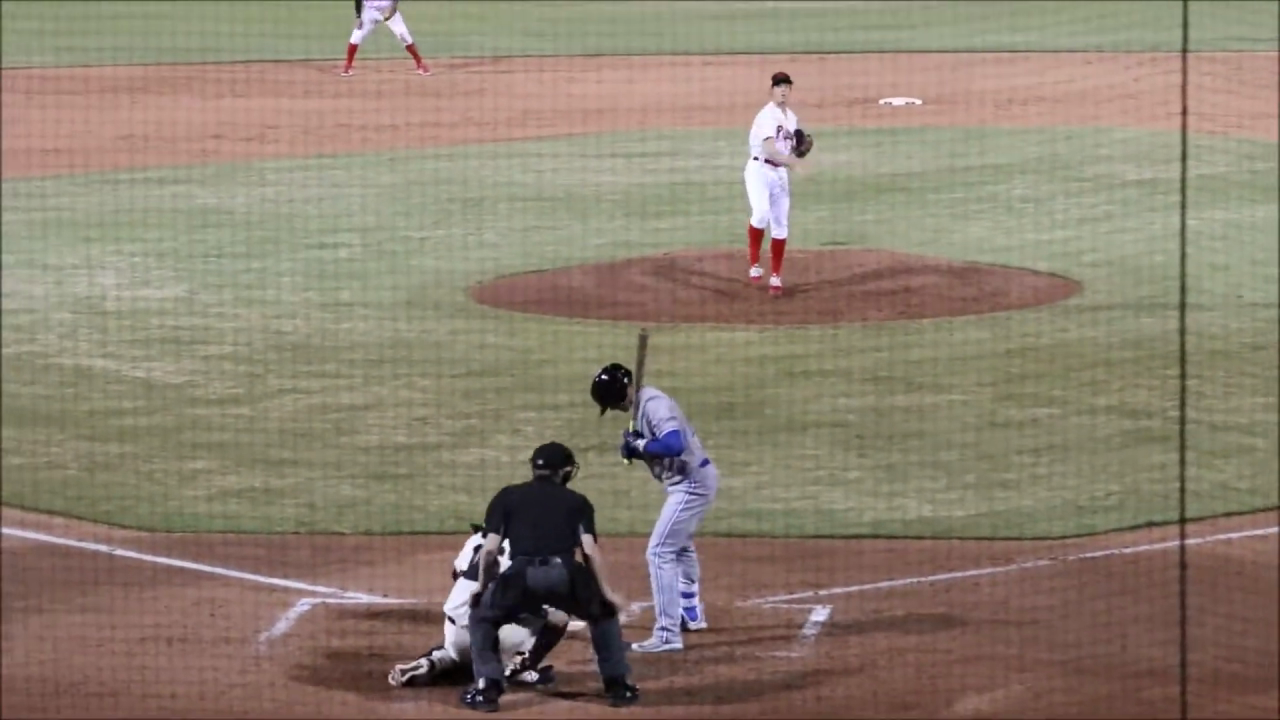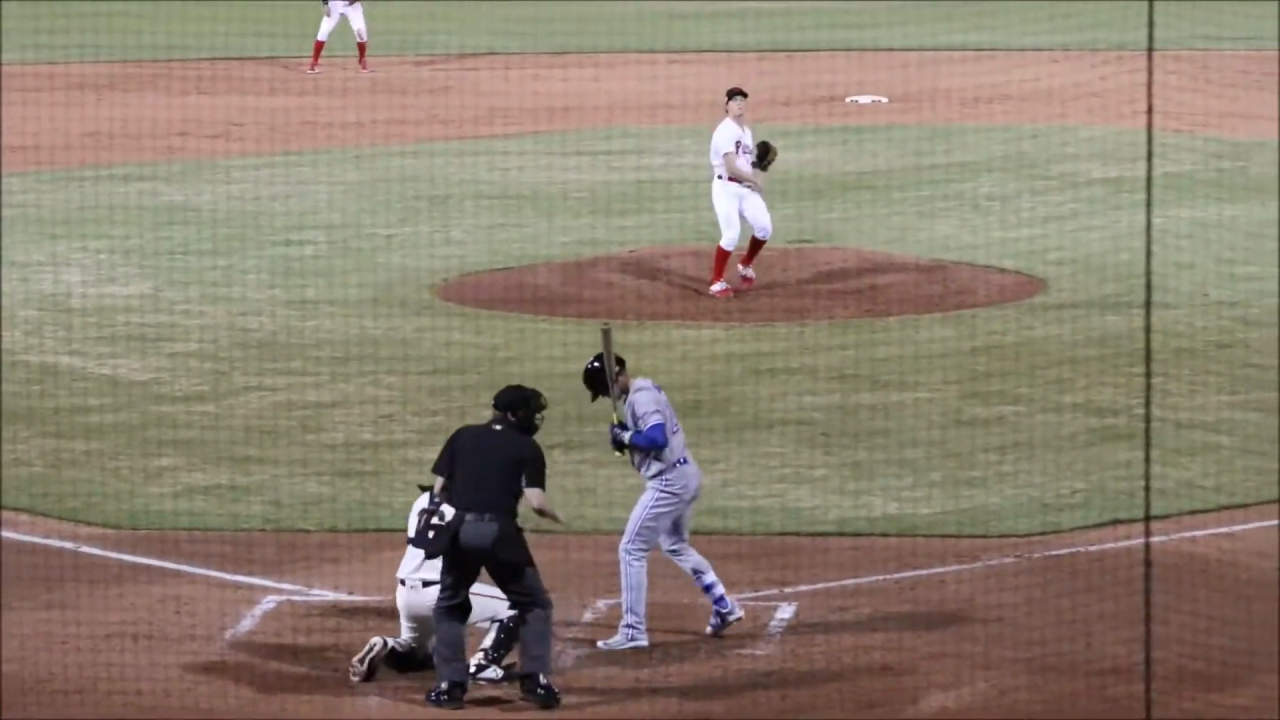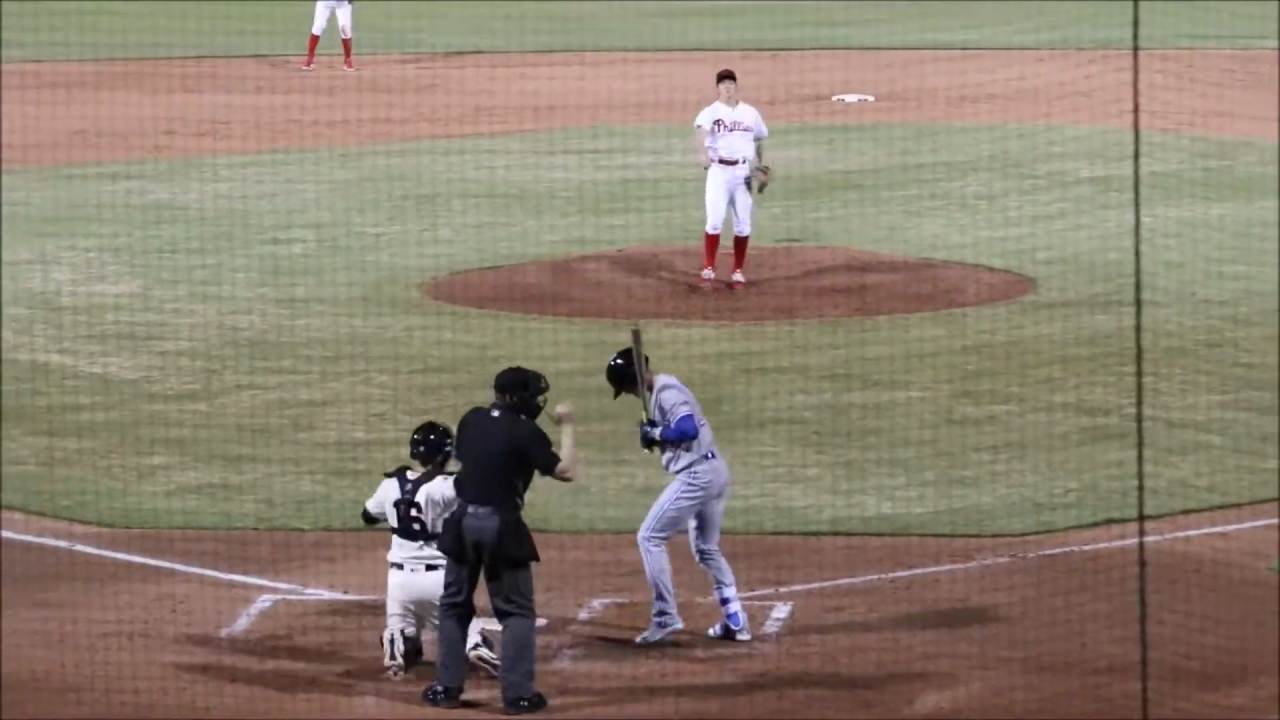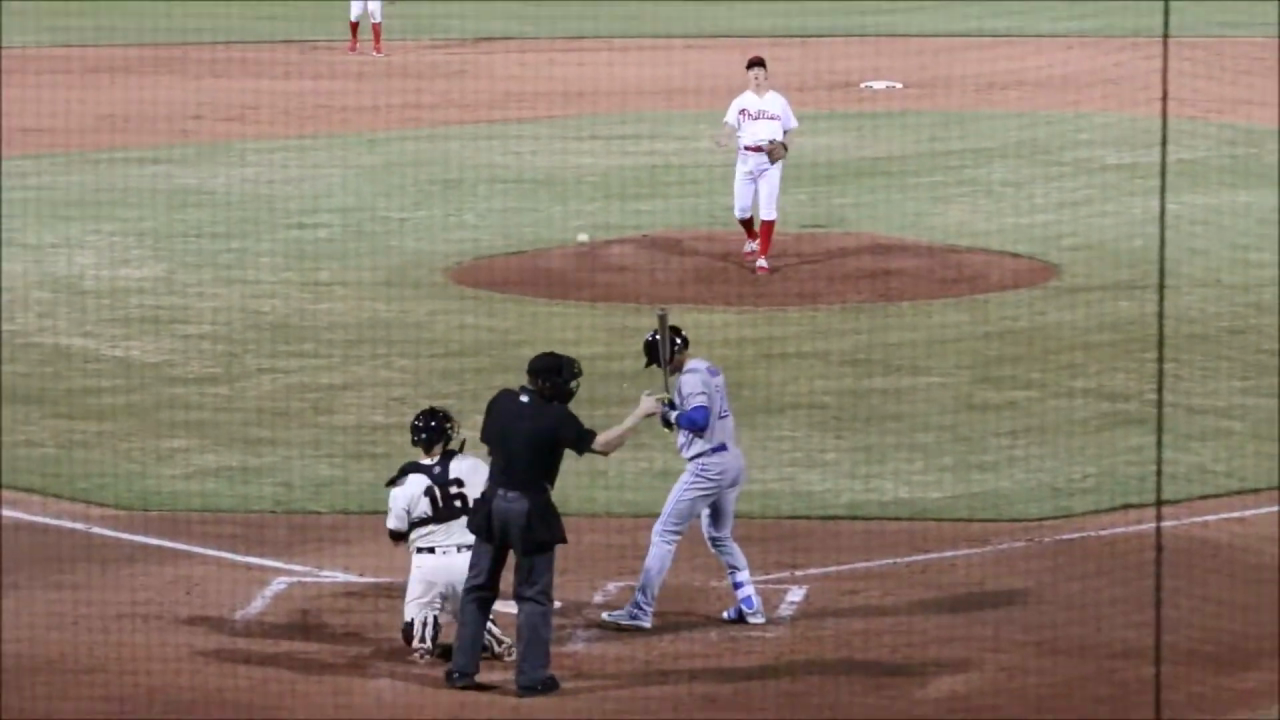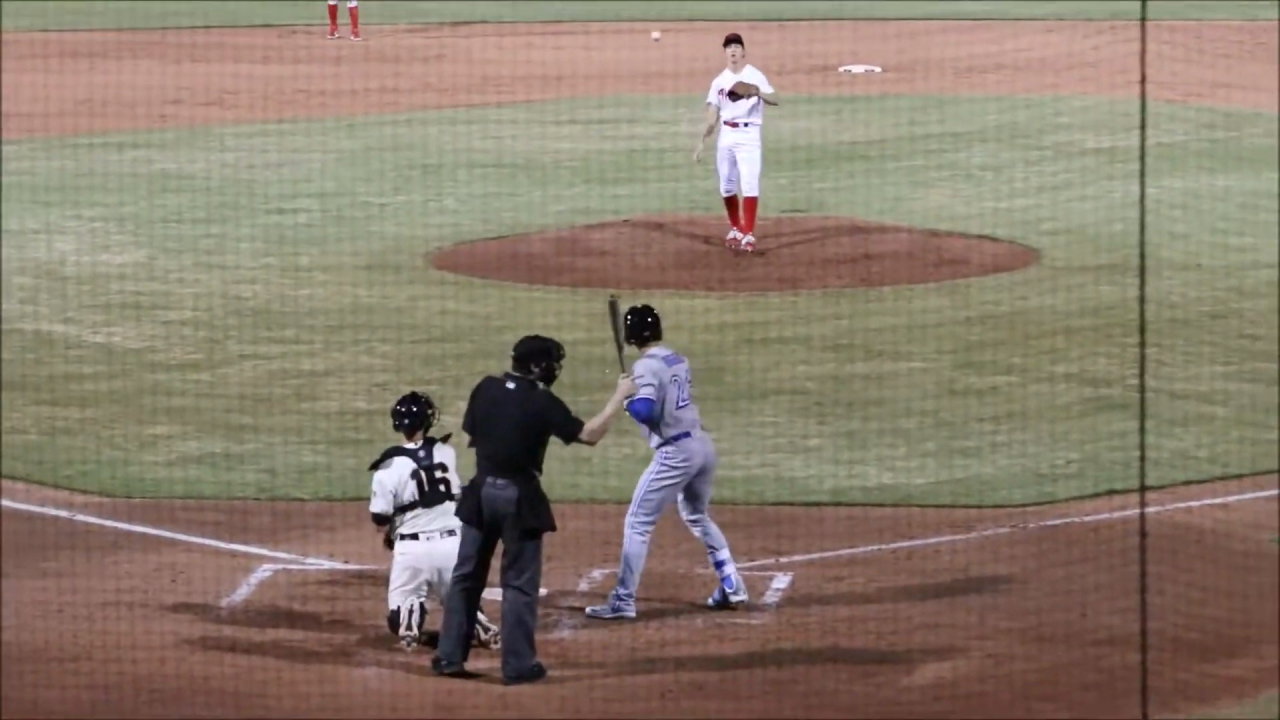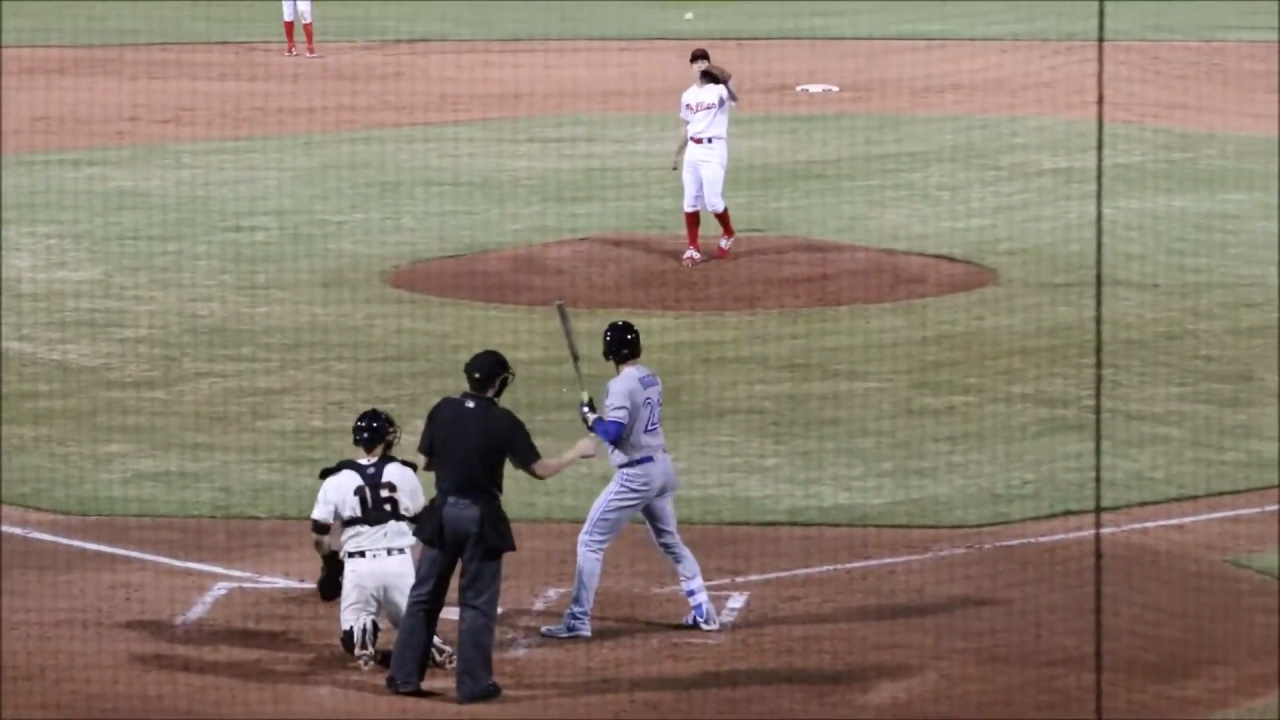
dt=0.3s
person 1, frame 1
left shoulder: (508, 495)
right shoulder: (577, 502)
left elbow: (490, 546)
right elbow: (589, 549)
left wrist: (483, 583)
right wrist: (607, 592)
left hip: (522, 577)
right hip: (565, 575)
left knee: (482, 618)
right knee: (604, 612)
left ankle: (487, 688)
right ankle: (619, 686)
person 1, frame 2
left shoulder: (462, 436)
right shoulder: (527, 448)
left elbow: (439, 487)
right elbow: (535, 502)
right wrist: (553, 515)
left hip: (461, 531)
right hip: (501, 534)
left knee: (449, 608)
right knee: (535, 605)
left ankle: (449, 686)
right ankle: (536, 680)
person 1, frame 3
left shoulder: (471, 419)
right shoulder: (527, 433)
right elbow: (565, 472)
right wrist: (566, 428)
left hip: (464, 521)
right hip: (502, 526)
left knee: (455, 606)
right knee: (517, 611)
left ankle: (447, 686)
right ankle: (518, 693)
person 1, frame 4
left shoulder: (500, 402)
right shoulder: (556, 417)
right elbow: (602, 445)
right wrist: (640, 412)
left hip: (493, 504)
right hip: (531, 510)
left knee: (478, 588)
right knee: (534, 595)
left ankle: (462, 669)
right ankle: (532, 677)
person 1, frame 5
left shoulder: (485, 389)
right shoulder: (543, 402)
left elbow: (472, 439)
right elbow: (589, 435)
right wrist: (619, 396)
left hip: (482, 492)
right hip: (520, 497)
left knee: (467, 576)
right knee: (519, 583)
left ankle: (449, 656)
right ankle: (518, 664)
person 1, frame 6
left shoulder: (443, 410)
right shoulder: (504, 422)
left elbow: (428, 462)
right elbow: (540, 469)
right wrist: (578, 451)
left hip: (443, 512)
right hip: (481, 517)
left knee: (424, 595)
right knee: (478, 602)
left ankle: (404, 675)
right ankle: (473, 684)
person 2, frame 1
left shoulder: (654, 404)
right shoulder: (649, 401)
left elbow: (673, 445)
right elbow: (660, 445)
left wrist: (639, 444)
right wrist: (634, 446)
left hip: (692, 483)
right hip: (700, 478)
left knee: (660, 553)
right knee: (681, 547)
left ankle: (667, 633)
right ankle: (691, 613)
person 2, frame 2
left shoulder: (640, 397)
right shoulder: (645, 390)
left elbow: (657, 439)
left wrist: (624, 436)
right wrist: (624, 436)
left hip: (669, 480)
right hip: (685, 474)
left knee: (632, 549)
right knee: (676, 546)
left ankle: (633, 631)
right ankle: (724, 607)
person 2, frame 3
left shoulder: (667, 391)
right shoulder: (668, 388)
left elbow: (687, 429)
left wrist: (655, 433)
right wrist: (653, 434)
left hip: (697, 475)
right hip: (714, 472)
left knee: (650, 536)
right knee: (707, 551)
left ankle: (666, 615)
right ankle: (735, 622)
person 2, frame 4
left shoulder: (691, 376)
right shoulder: (711, 370)
left elbow: (699, 420)
left wrist: (672, 415)
right wrist: (674, 414)
left hip: (708, 464)
right hip: (731, 461)
left knee: (665, 534)
right knee: (720, 536)
left ankle: (640, 611)
right ankle: (750, 606)
person 2, frame 5
left shoulder: (646, 365)
right shoulder: (678, 359)
left elbow: (644, 412)
left wrist: (626, 400)
right wrist: (637, 399)
left hip: (675, 453)
right hip: (702, 446)
left knee: (637, 522)
right knee: (697, 517)
left ankle: (623, 601)
right ankle: (732, 585)
person 2, frame 6
left shoulder: (622, 384)
right shoulder: (652, 379)
left elbow: (614, 433)
left wrist: (590, 417)
right wrist: (599, 416)
left hip: (635, 475)
right hip: (662, 469)
left knee: (591, 541)
right knee: (670, 542)
left ankle: (578, 620)
right ankle: (703, 612)
person 3, frame 1
left shoulder: (477, 538)
left hip: (455, 627)
left knee: (461, 656)
right knee: (556, 618)
left ankle: (427, 665)
right ankle: (520, 669)
person 3, frame 2
left shoulder: (423, 500)
left hip: (406, 593)
right hip: (439, 592)
left knee: (416, 652)
right knee: (511, 608)
left ankle: (385, 649)
right ankle: (484, 663)
person 3, frame 3
left shoulder: (391, 484)
right shoulder: (445, 486)
left elbow: (368, 515)
left hip: (400, 577)
right hip: (438, 578)
left knee: (405, 647)
right knee: (466, 629)
left ankle: (397, 640)
right ankle: (475, 647)
person 3, frame 4
left shoulder: (404, 482)
right shoulder: (468, 464)
left elbow: (396, 537)
left hip: (426, 563)
right hip: (467, 560)
left knee: (414, 629)
left ankle: (425, 627)
right ankle: (483, 633)
person 3, frame 5
left shoulder: (389, 466)
right shoulder: (445, 452)
left elbow: (380, 522)
left wrist: (393, 535)
left hip: (410, 549)
right hip: (449, 545)
left knee: (398, 619)
left ankle: (412, 613)
person 3, frame 6
left shoulder: (337, 479)
right shoulder: (404, 473)
left elbow: (319, 533)
left hip: (358, 566)
right hip: (398, 563)
left knee: (352, 638)
left ankle: (364, 633)
person 4, frame 1
left shoulder: (791, 117)
right shoulder: (766, 116)
right elbow: (771, 151)
right wrist: (796, 164)
left hip: (779, 174)
right hip: (759, 170)
left knee: (780, 226)
right knee: (761, 212)
left ankle: (776, 276)
right ankle: (754, 265)
person 4, frame 2
left shoulder: (746, 131)
right shoulder: (724, 131)
right elbow: (731, 168)
left wrist: (758, 169)
right wrist: (755, 179)
left hip: (745, 188)
right hip: (725, 189)
left knee: (764, 228)
right knee: (731, 236)
left ankle: (746, 265)
right ankle: (716, 282)
person 4, frame 3
left shoulder: (751, 113)
right shoulder: (709, 112)
left elbow: (760, 139)
right elbow: (699, 134)
left wrist: (762, 165)
right wrist: (703, 154)
left hip: (743, 173)
right hip: (718, 172)
left knee: (743, 225)
right knee: (714, 221)
left ankle: (738, 272)
right ankle: (708, 267)
person 4, frame 4
left shoulder: (780, 102)
right shoulder: (739, 102)
left elbow: (789, 132)
right elbow: (729, 130)
left wrist: (784, 148)
right wrist: (724, 139)
left hip: (771, 160)
right hip: (746, 159)
left knee: (768, 209)
right knee: (742, 210)
left ankle: (763, 257)
right ankle: (752, 238)
person 4, frame 5
left shoulder: (754, 75)
right shoulder: (719, 81)
left elbow: (774, 100)
right elbow: (712, 114)
left wrist: (758, 93)
right wrist: (702, 142)
left hip: (749, 135)
right hip: (725, 135)
left knee: (749, 183)
right knee: (727, 185)
left ankle: (749, 234)
right ankle: (735, 229)
person 4, frame 6
left shoulder: (719, 88)
right shoulder: (687, 95)
left elbow: (735, 99)
left wrist: (725, 85)
right wrist: (677, 154)
left hip: (714, 150)
right hip: (692, 150)
left knee: (712, 201)
right knee: (690, 201)
left ankle: (728, 234)
right ankle: (693, 249)
